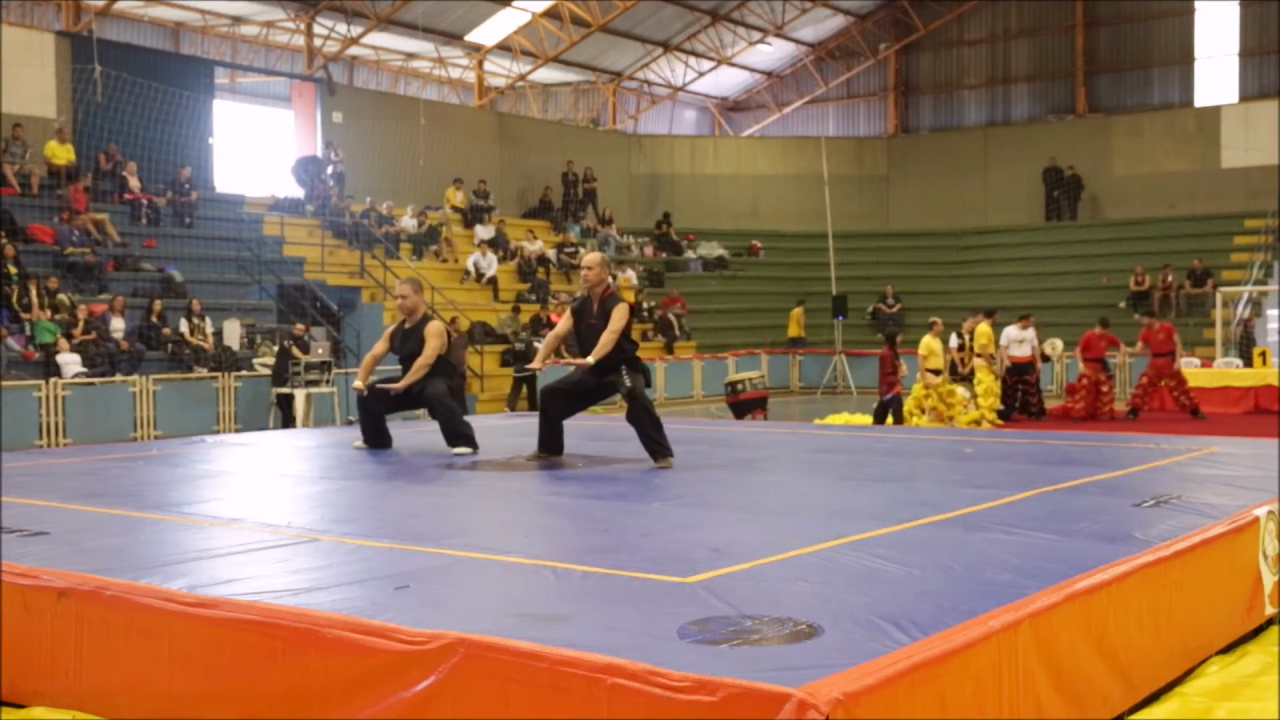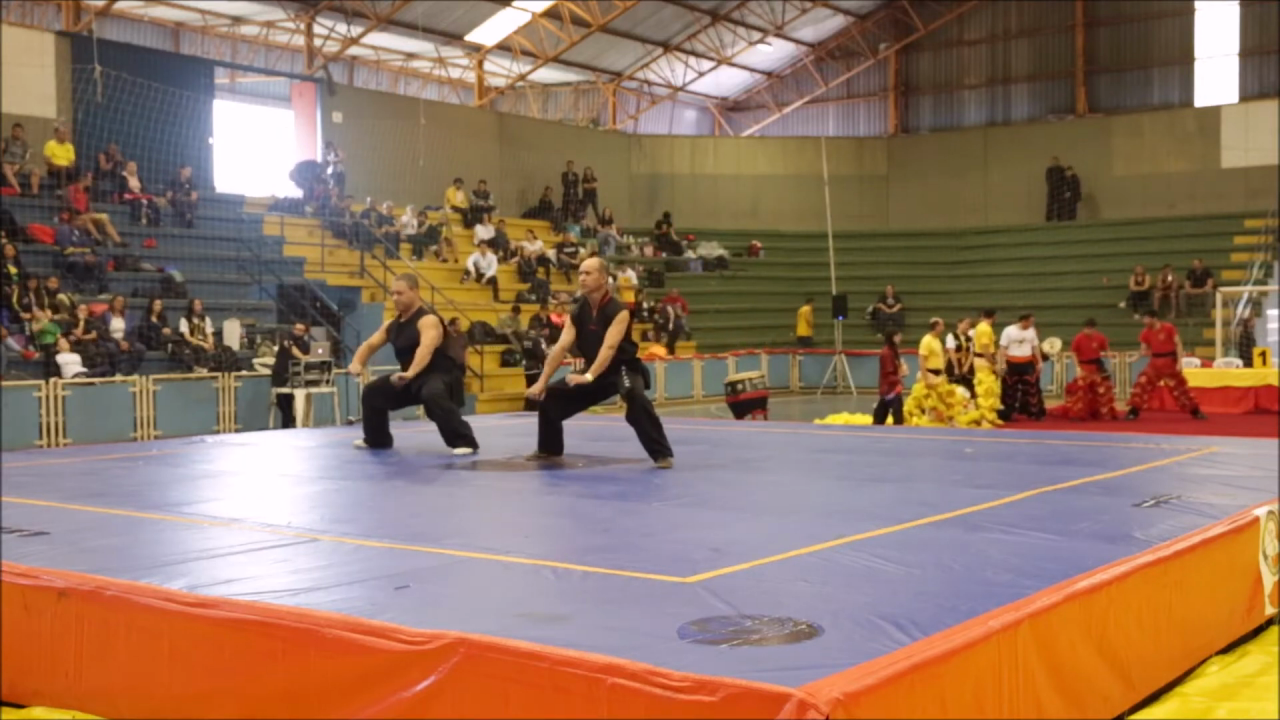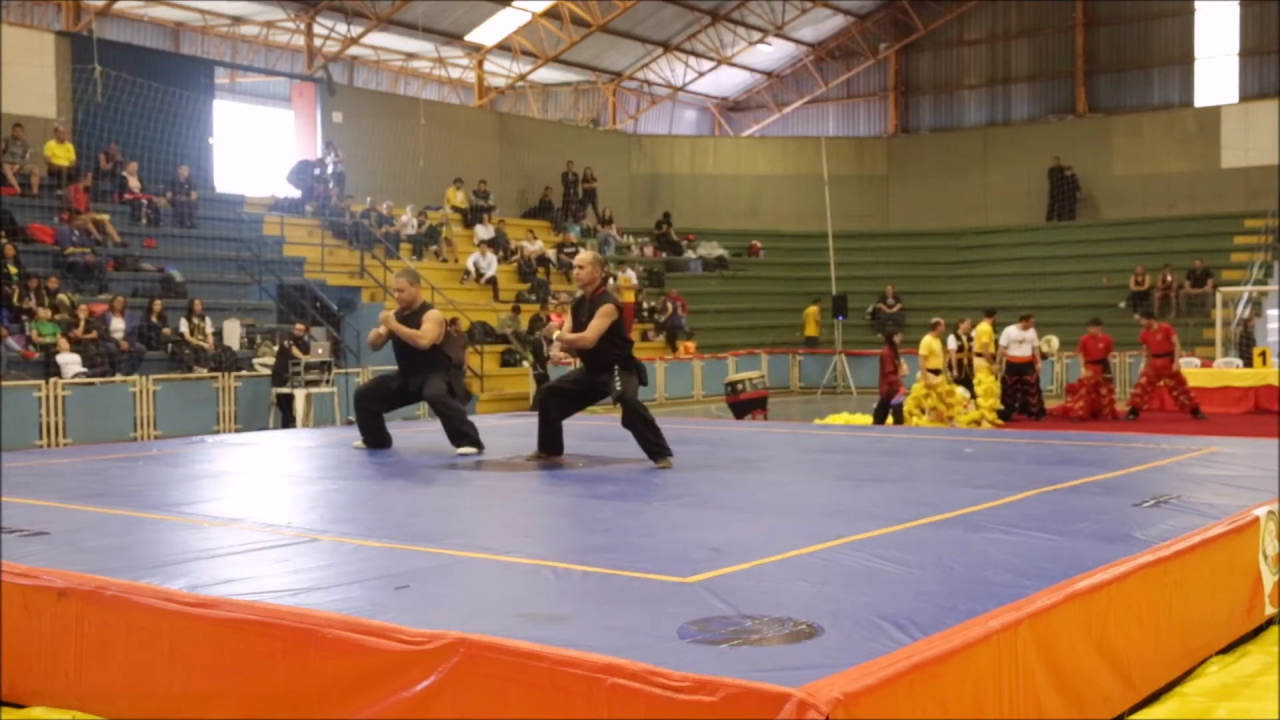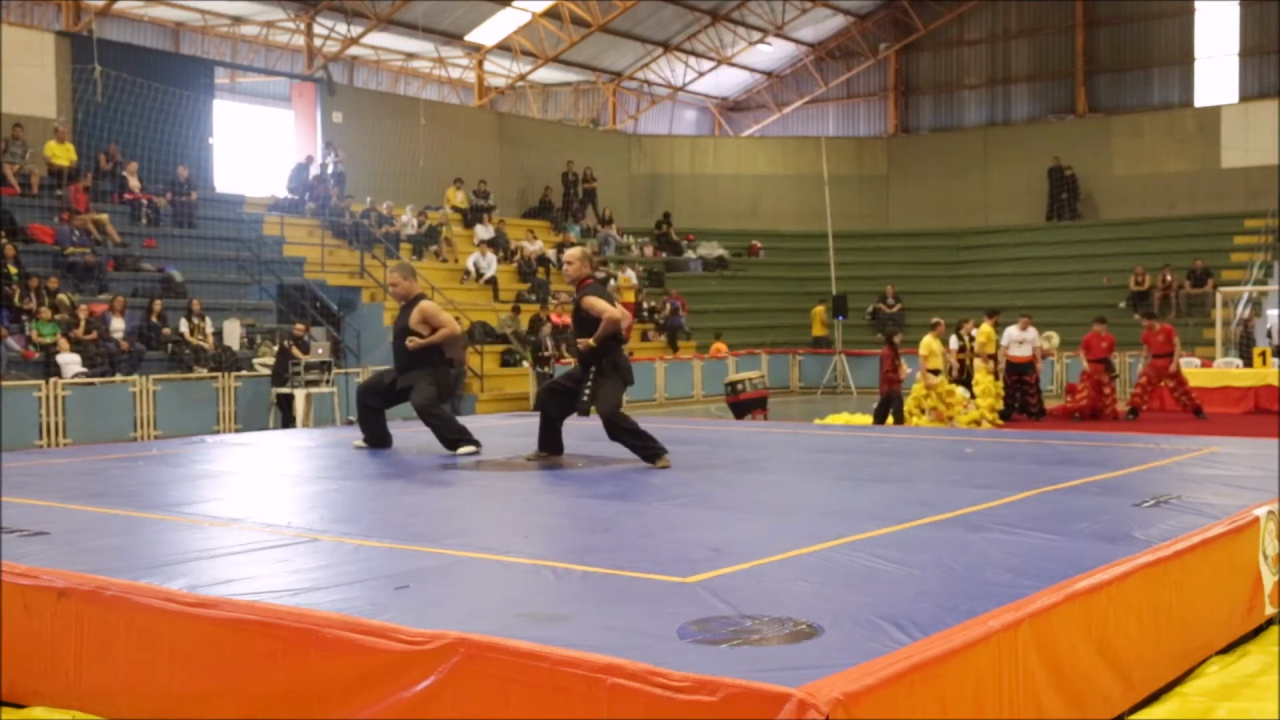
dt=0.3s
person 1, frame 1
left shoulder: (618, 305)
right shoulder: (578, 307)
left elbow: (611, 334)
right elbow: (557, 333)
left wrist: (591, 359)
right wrist: (539, 359)
left hip: (622, 368)
right hip: (593, 371)
left knee: (636, 397)
right knee: (549, 394)
left ankle: (662, 454)
right ankle: (549, 448)
person 1, frame 2
left shoulder: (618, 311)
right shoulder: (577, 313)
left elbow: (609, 347)
right elbow: (561, 347)
left wrist: (588, 377)
right wrist: (542, 381)
left hip: (622, 369)
right hip: (591, 373)
left knee: (636, 398)
right knee: (550, 397)
left ankle: (662, 454)
right ankle: (549, 448)
person 1, frame 3
left shoulder: (607, 304)
right shoulder: (578, 304)
left elbow: (588, 340)
right elbow: (565, 337)
left wrist: (556, 335)
right wrist: (558, 347)
left hip: (619, 367)
right hip: (592, 369)
left knee: (628, 402)
right knee: (548, 394)
left ankle: (661, 454)
right ankle: (550, 449)
person 1, frame 4
left shoulder: (586, 296)
right shoulder: (593, 291)
left elbow: (614, 317)
right elbow: (625, 316)
left wrist: (594, 341)
right wrist: (596, 339)
left hip: (607, 366)
right hip: (592, 366)
left knee: (608, 412)
right knee: (549, 393)
left ankle: (655, 453)
right ankle: (549, 448)
person 2, frame 1
left shoulder: (434, 327)
right shoulder: (394, 330)
left elbow: (427, 360)
right elbow: (373, 355)
left wrist: (402, 384)
right wrist: (360, 380)
left hip: (439, 382)
right hip: (411, 384)
left knee: (436, 395)
right knee: (367, 395)
left ankle: (464, 442)
right ankle: (376, 440)
person 2, frame 2
left shoulder: (428, 320)
right shoulder: (391, 324)
left elbow: (426, 349)
right elbow: (369, 345)
left wrist: (410, 373)
right wrist: (357, 363)
left hip: (439, 376)
right hip: (410, 379)
left knee: (433, 395)
right knee: (372, 393)
left ankle: (464, 442)
right ankle: (376, 439)
person 2, frame 3
left shoulder: (432, 316)
right shoulder: (395, 315)
left elbow: (423, 342)
right elbow: (374, 345)
left wrist: (394, 327)
right wrist: (380, 333)
left hip: (434, 374)
right hip: (406, 376)
left knee: (436, 396)
right knee: (364, 395)
left ankle: (469, 442)
right ankle: (376, 439)
person 2, frame 4
left shoulder: (424, 307)
right shoulder: (407, 307)
left elbow: (454, 330)
left wrist: (423, 343)
right wrist: (401, 342)
left hip: (427, 371)
right hip: (403, 372)
left knee: (424, 404)
right knee: (366, 391)
left ankle: (465, 442)
right ankle: (376, 438)
